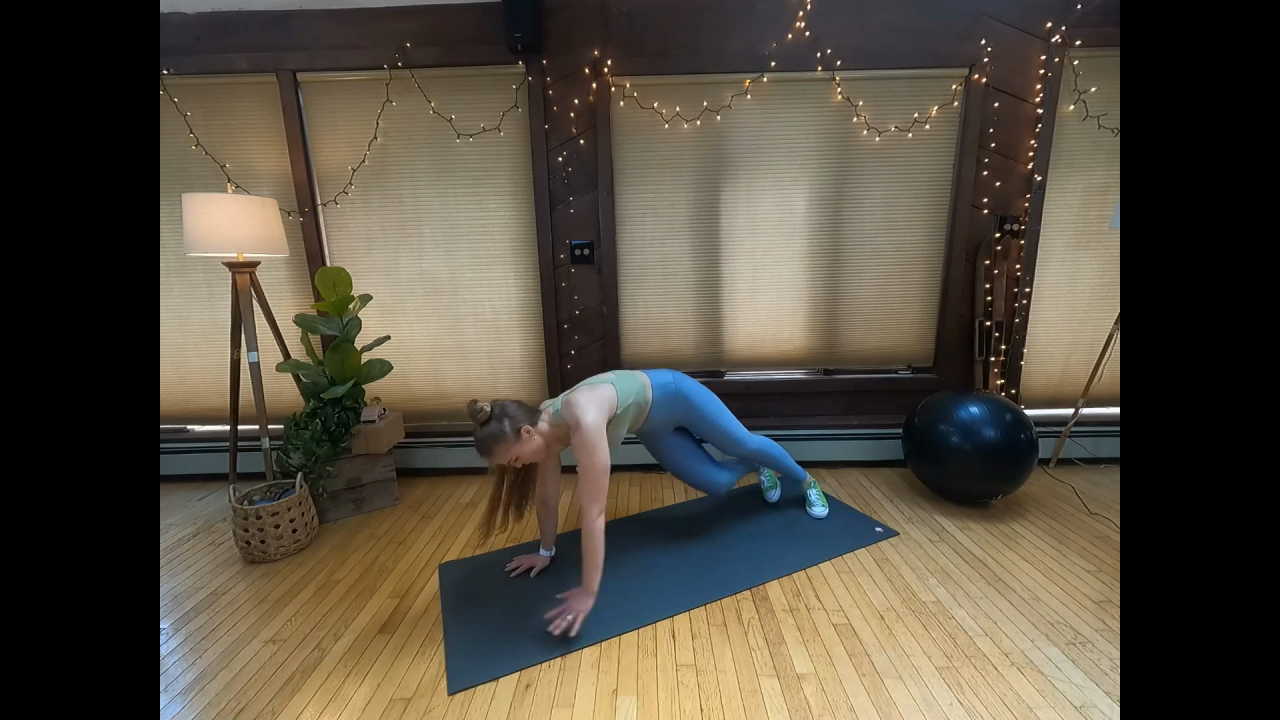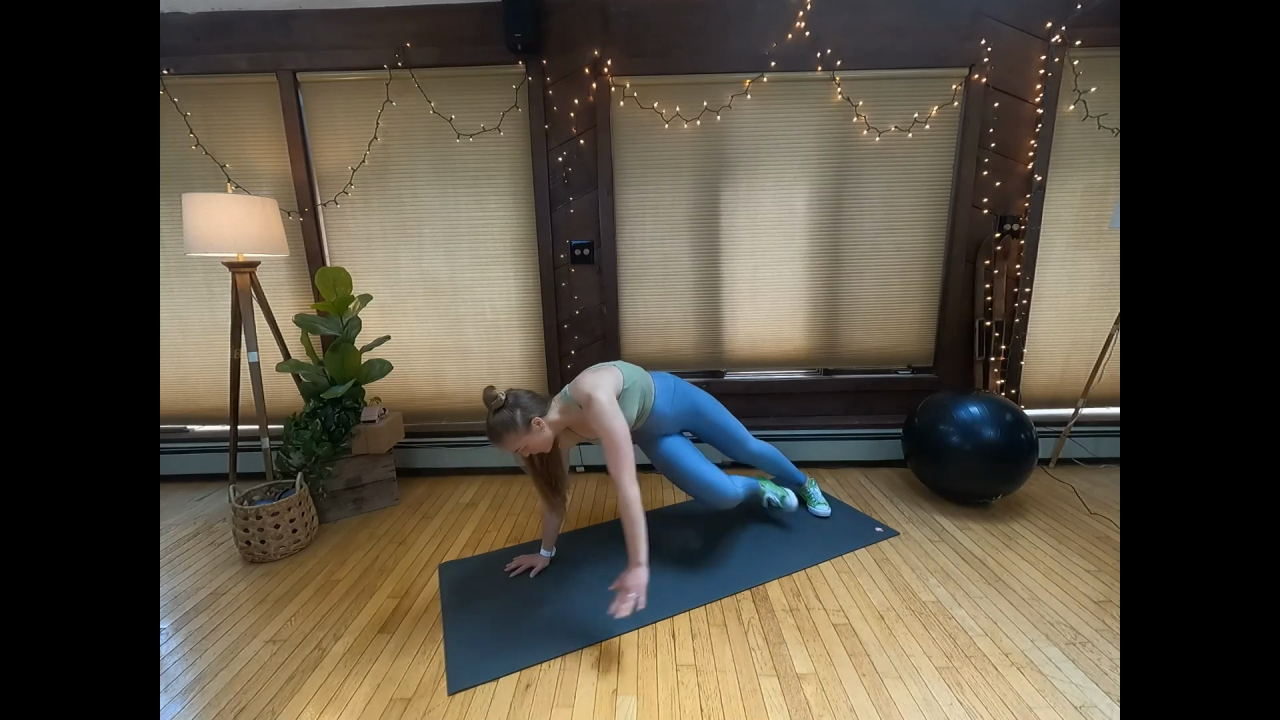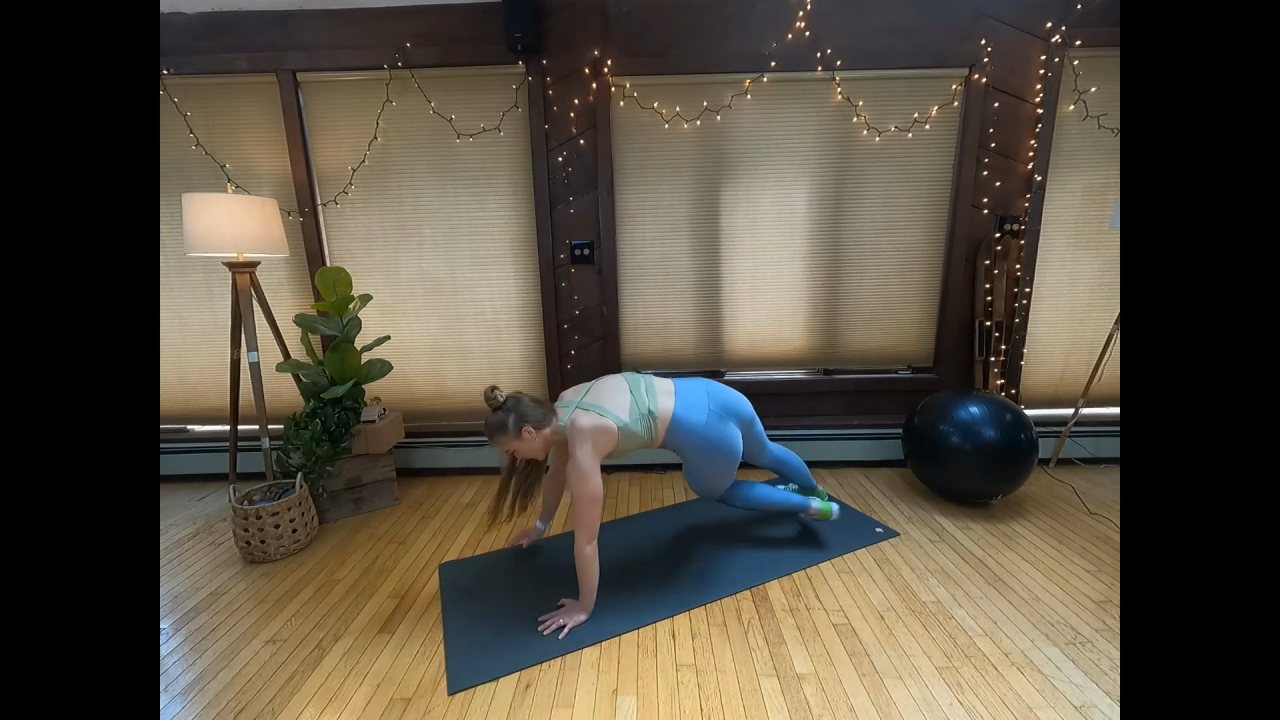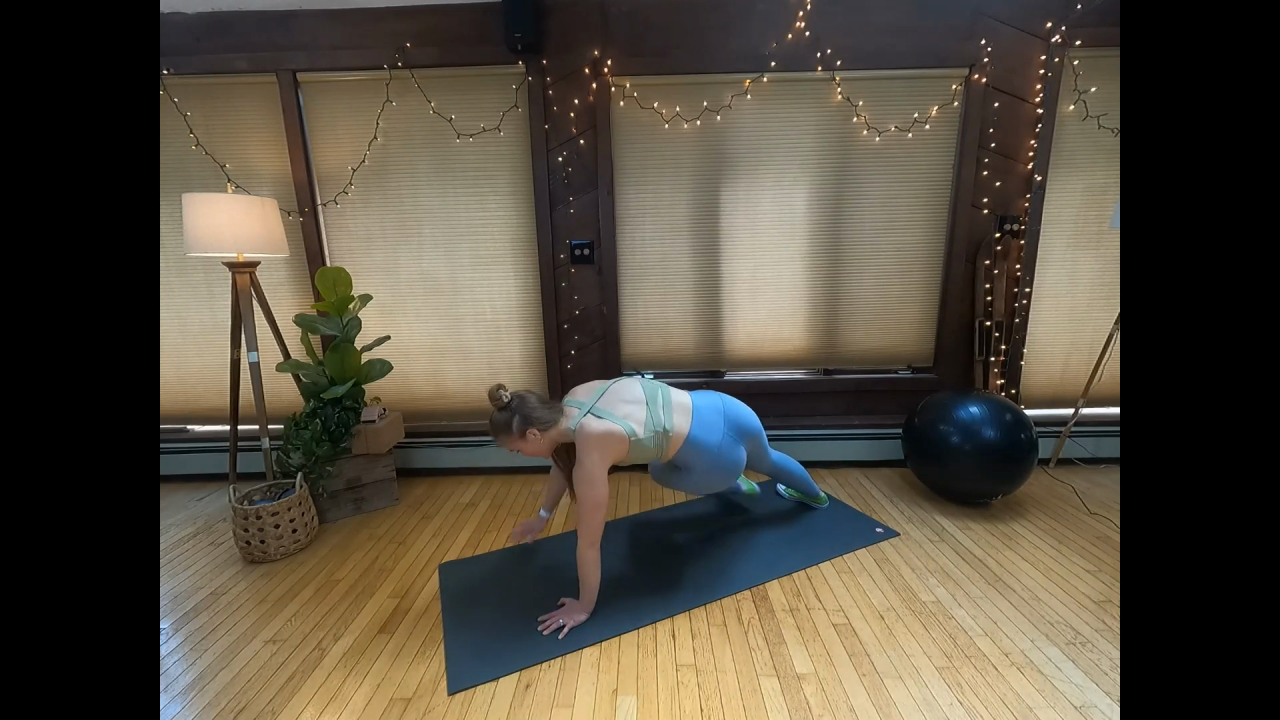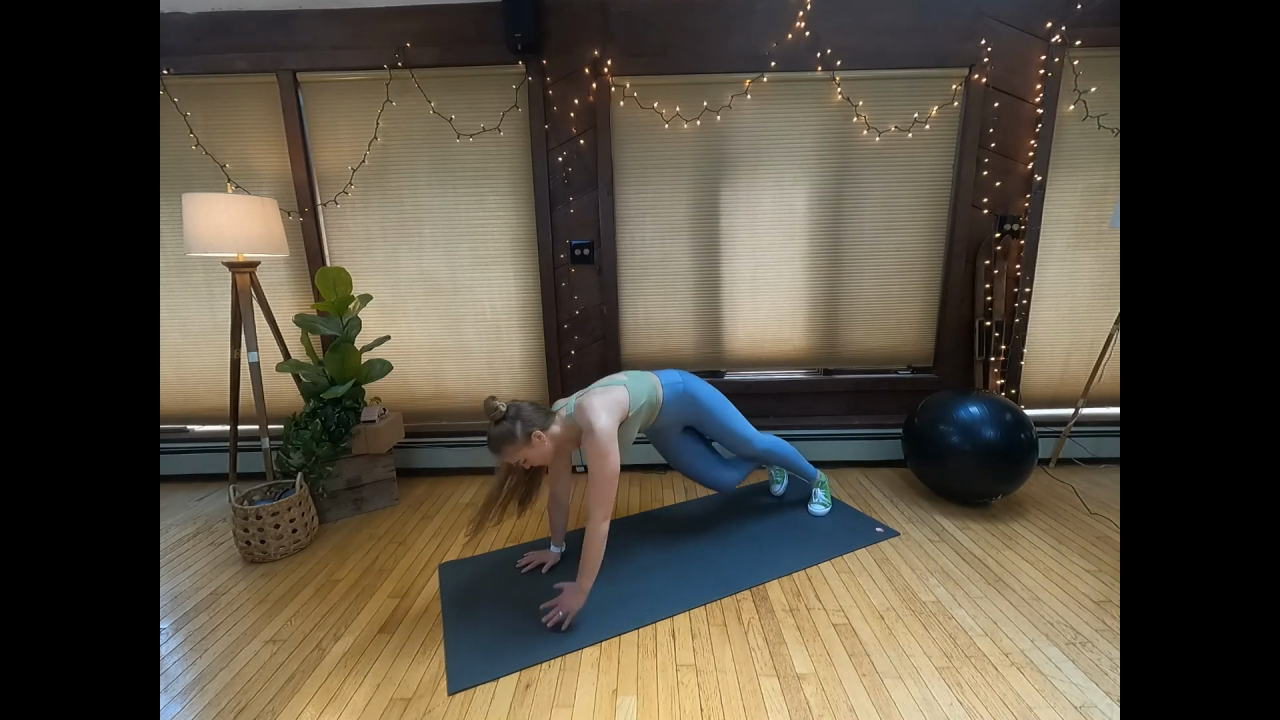
dt=0.7s
person 1, frame 1
left shoulder: (581, 422)
right shoulder: (542, 427)
left elbow: (594, 515)
right elbow: (545, 494)
left wrist: (587, 594)
right wrist: (545, 550)
left hip: (671, 394)
left knee: (744, 445)
right knee: (718, 480)
left ankle: (807, 483)
right ankle: (759, 470)
person 1, frame 2
left shoulder: (593, 399)
right shoulder: (556, 428)
left elbow: (626, 484)
right elbow: (554, 491)
left wrist: (638, 564)
right wrist: (546, 550)
left hip: (672, 398)
left knee: (748, 448)
right knee: (721, 493)
left ankle: (804, 484)
right ankle: (762, 490)
person 1, frame 3
left shoulder: (581, 447)
right shoulder: (562, 403)
left elbow: (586, 538)
right elbow: (557, 469)
left wrist: (584, 607)
right wrist: (541, 524)
left hip: (706, 434)
right hip: (711, 396)
left knee: (710, 490)
right knee: (760, 452)
left ankle: (809, 506)
right ankle: (814, 490)
person 1, frame 4
left shoulder: (592, 449)
right shoulder: (577, 396)
left elbow: (589, 542)
left wrist: (584, 607)
right wrist: (544, 513)
left hip: (717, 453)
right hip: (724, 409)
left knee: (660, 473)
right knee: (763, 458)
left ankle: (733, 483)
right ankle: (815, 495)
person 1, frame 5
left shoulder: (595, 426)
right shoulder: (554, 427)
left elbow: (599, 519)
right elbow: (560, 492)
left wrist: (580, 590)
right wrist: (554, 546)
left hip: (682, 393)
left knee: (753, 442)
right knee: (722, 478)
left ankle: (816, 479)
right ankle: (762, 466)
